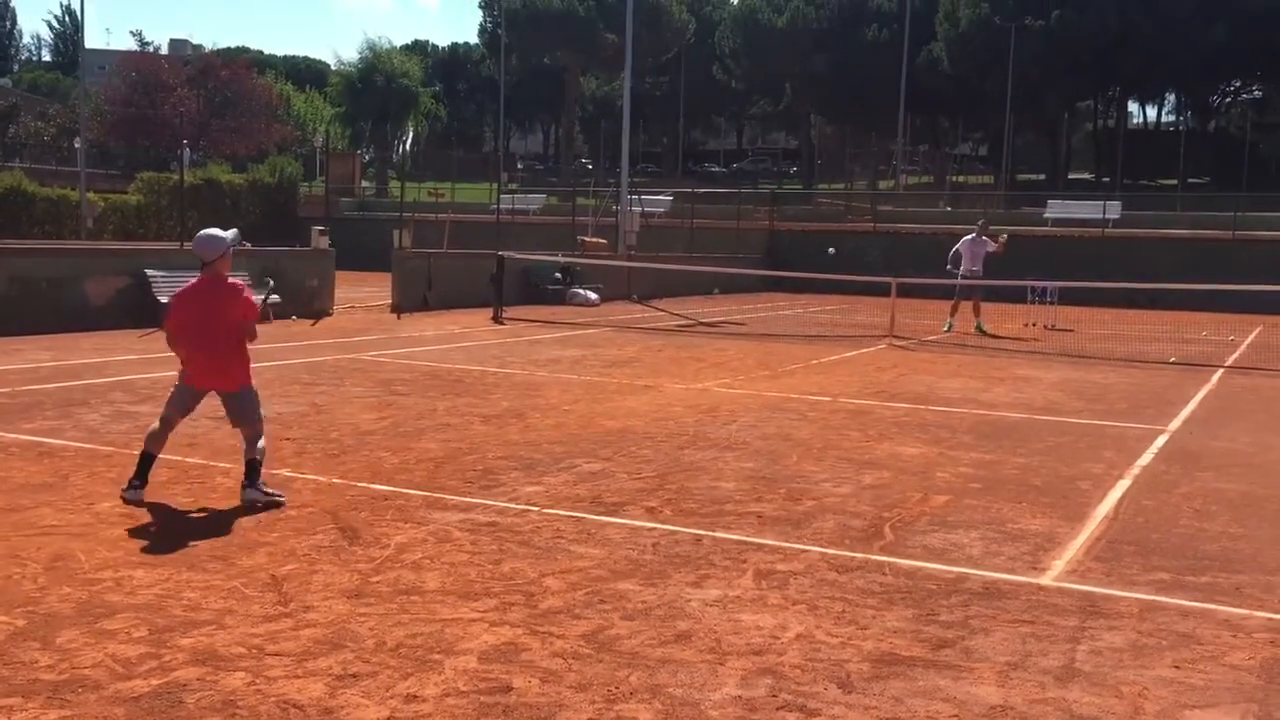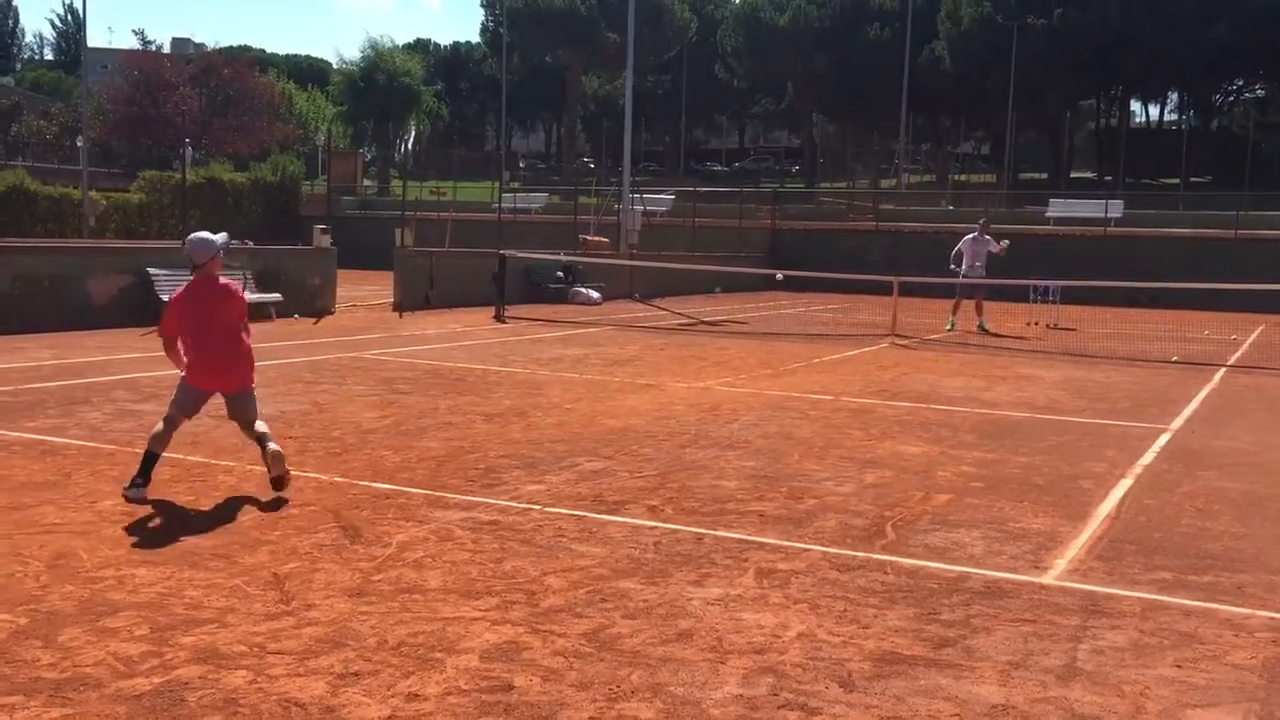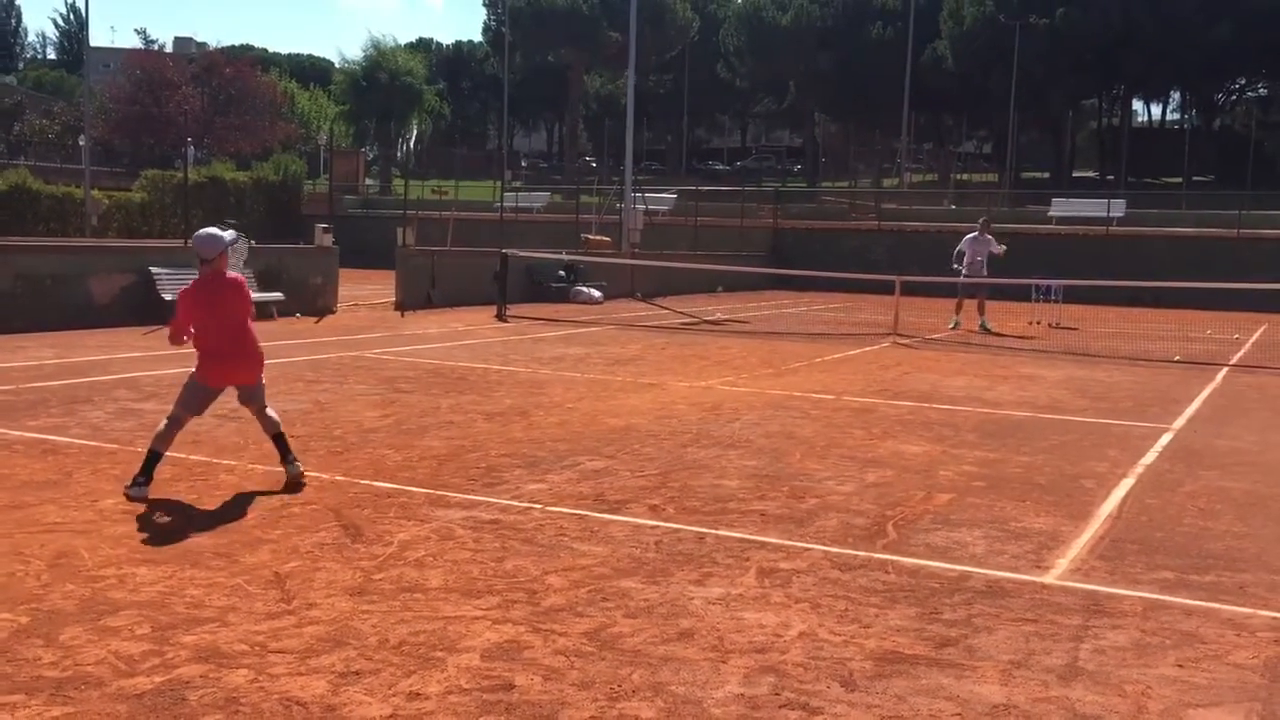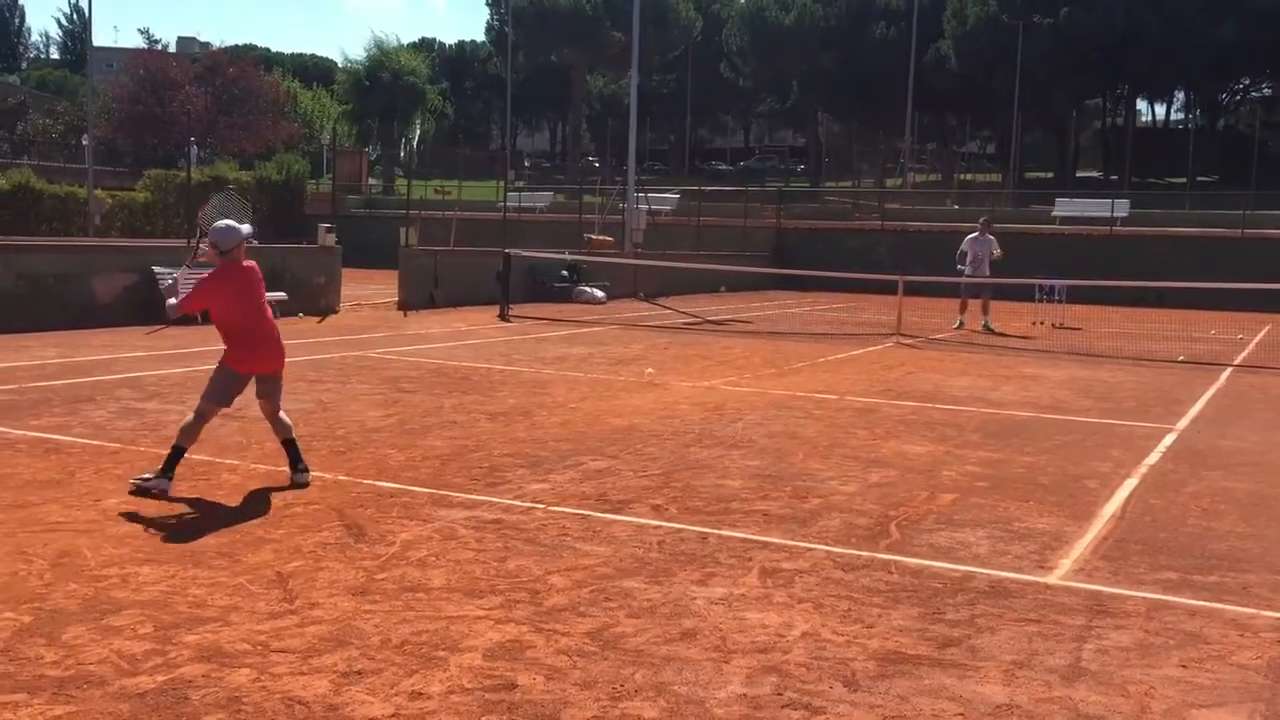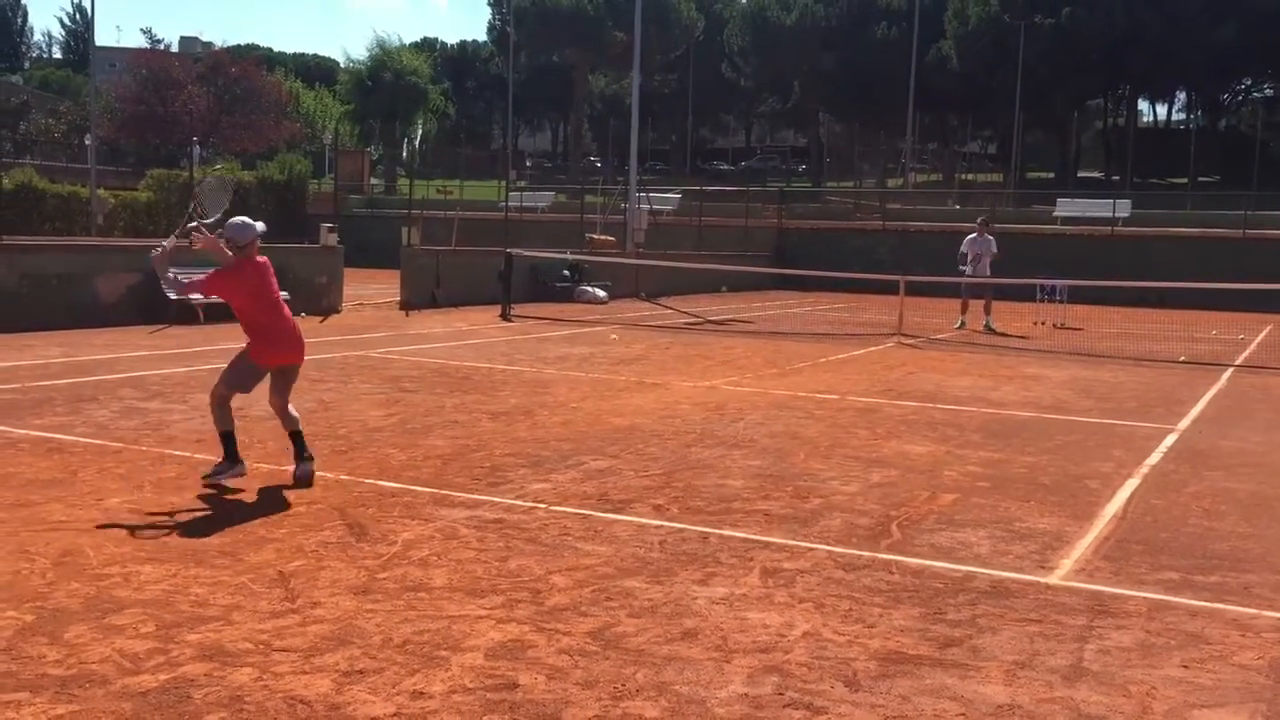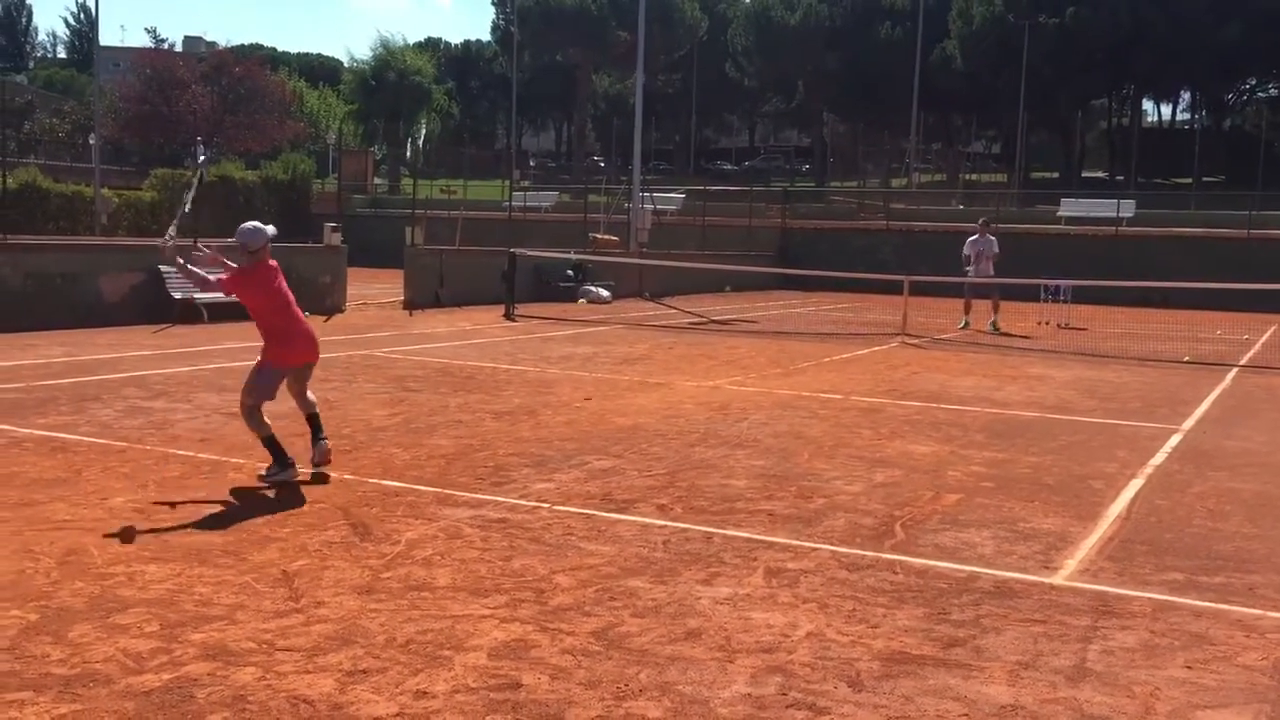
dt=0.1s
person 1, frame 1
left shoulder: (181, 296)
right shoulder: (237, 291)
left elbow: (173, 340)
right elbow: (251, 336)
left hip: (195, 371)
right hip: (233, 372)
left knee: (165, 421)
right knee: (254, 434)
left ankle: (137, 484)
right ankle: (252, 484)
person 1, frame 2
left shoulder: (177, 301)
right shoulder: (232, 290)
left elbow: (170, 348)
left wrist: (183, 366)
left hip: (201, 371)
right hip: (239, 370)
left knee: (170, 421)
right knee: (251, 423)
left ankle: (141, 481)
right ankle: (271, 450)
person 1, frame 3
left shoulder: (187, 295)
right shoulder: (238, 283)
left elbow: (176, 339)
left wrist: (191, 334)
left hip: (212, 367)
right hip: (250, 363)
left knee: (175, 420)
right knee: (260, 410)
left ankle: (142, 480)
right ankle: (290, 463)
person 1, frame 4
left shoulder: (209, 283)
right shoulder: (252, 270)
left elbow: (174, 311)
left wrist: (172, 293)
right wrist: (216, 259)
left hip: (242, 356)
right hip: (274, 353)
left knee: (201, 414)
right knee: (272, 409)
left ankle: (164, 475)
right ankle: (297, 466)
person 1, frame 5
left shoulder: (224, 274)
right shoulder: (263, 264)
left elbow: (183, 288)
left wrist: (160, 265)
right wrist: (214, 245)
left hip: (263, 348)
right hip: (294, 345)
left knee: (219, 397)
right knee: (280, 402)
left ankle: (231, 460)
right ankle: (303, 457)
person 1, frame 6
left shoulder: (247, 277)
right shoulder: (271, 268)
left elbow: (209, 285)
left wrist: (177, 261)
right wrist: (220, 261)
left hip: (280, 349)
right hip: (308, 343)
left knee: (249, 407)
right knee: (299, 388)
left ankle: (283, 462)
right ankle: (320, 440)
